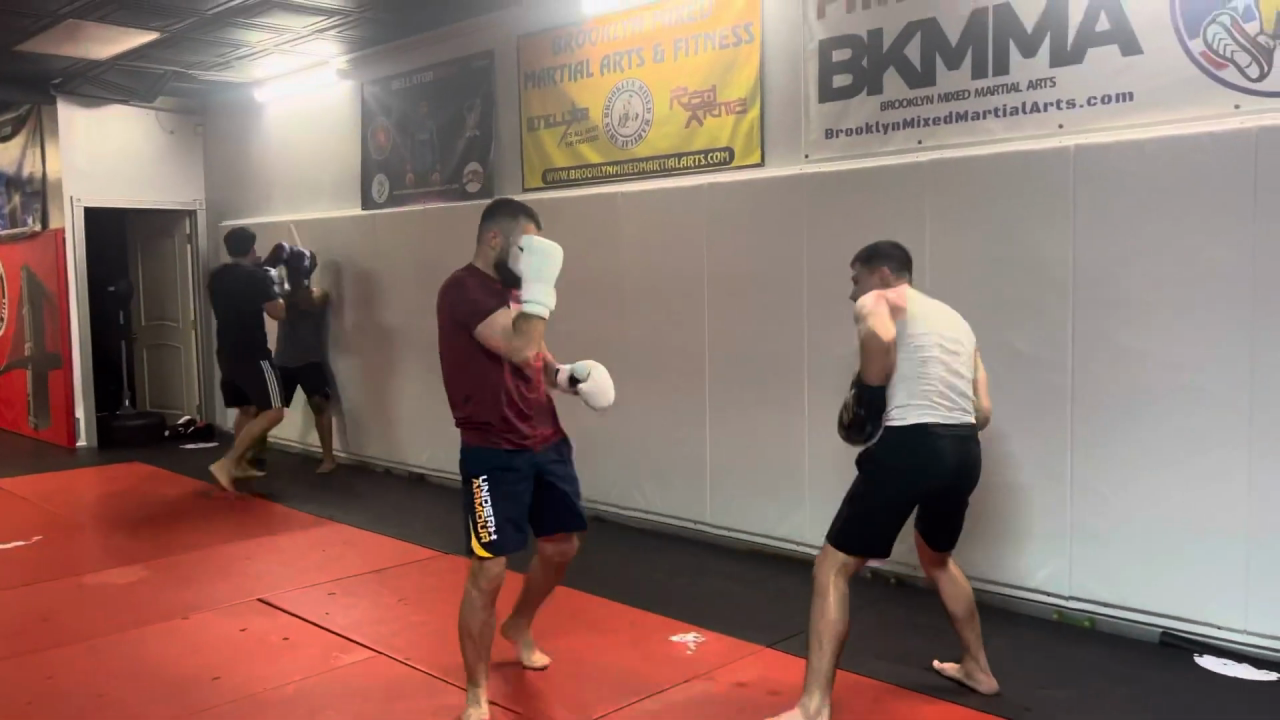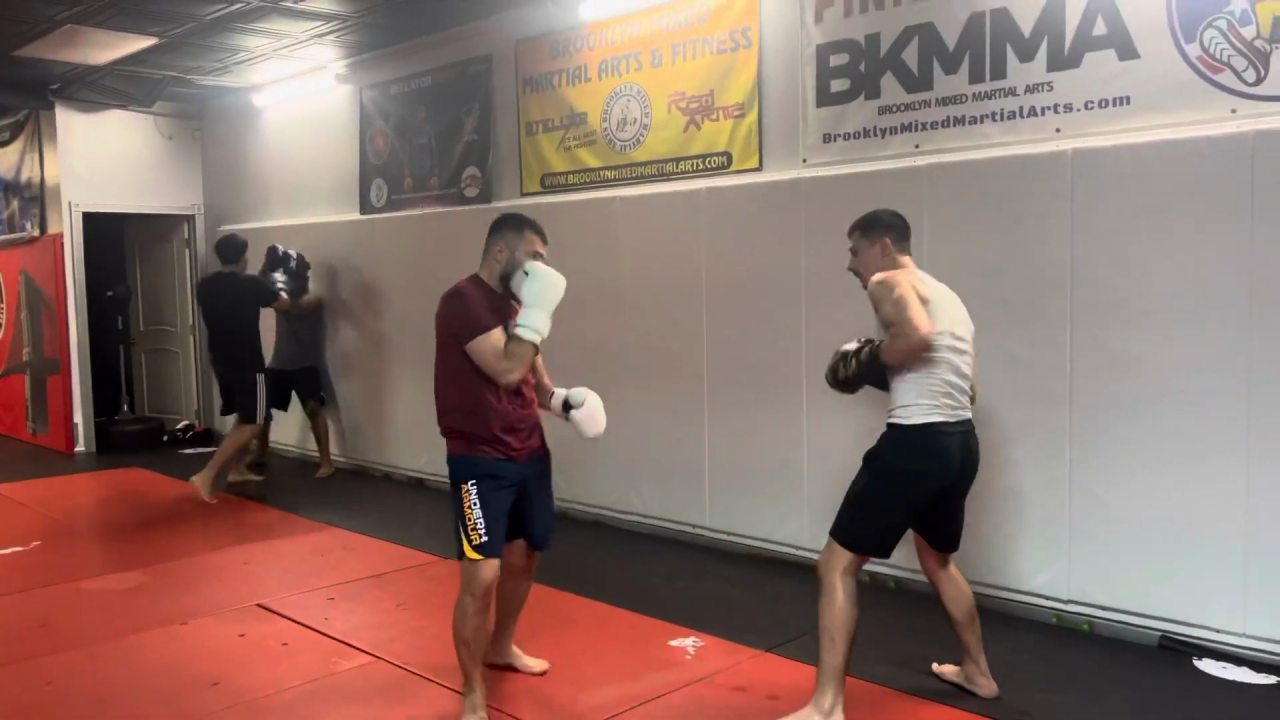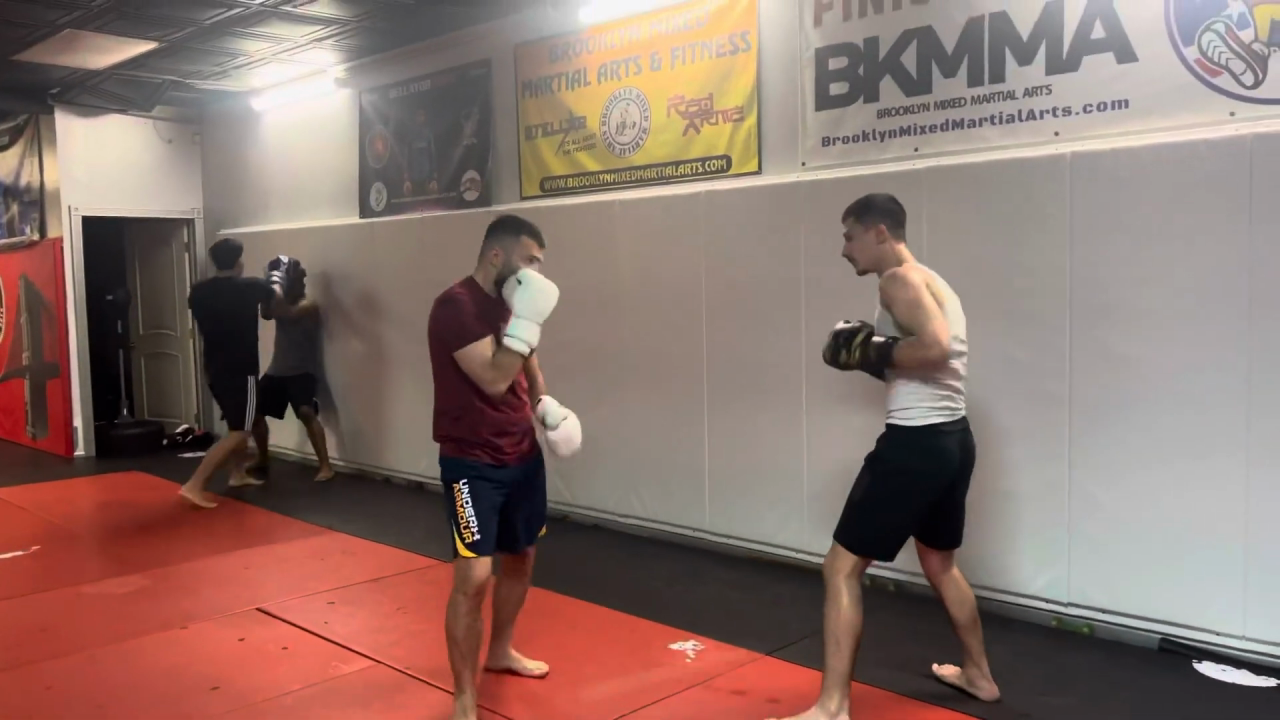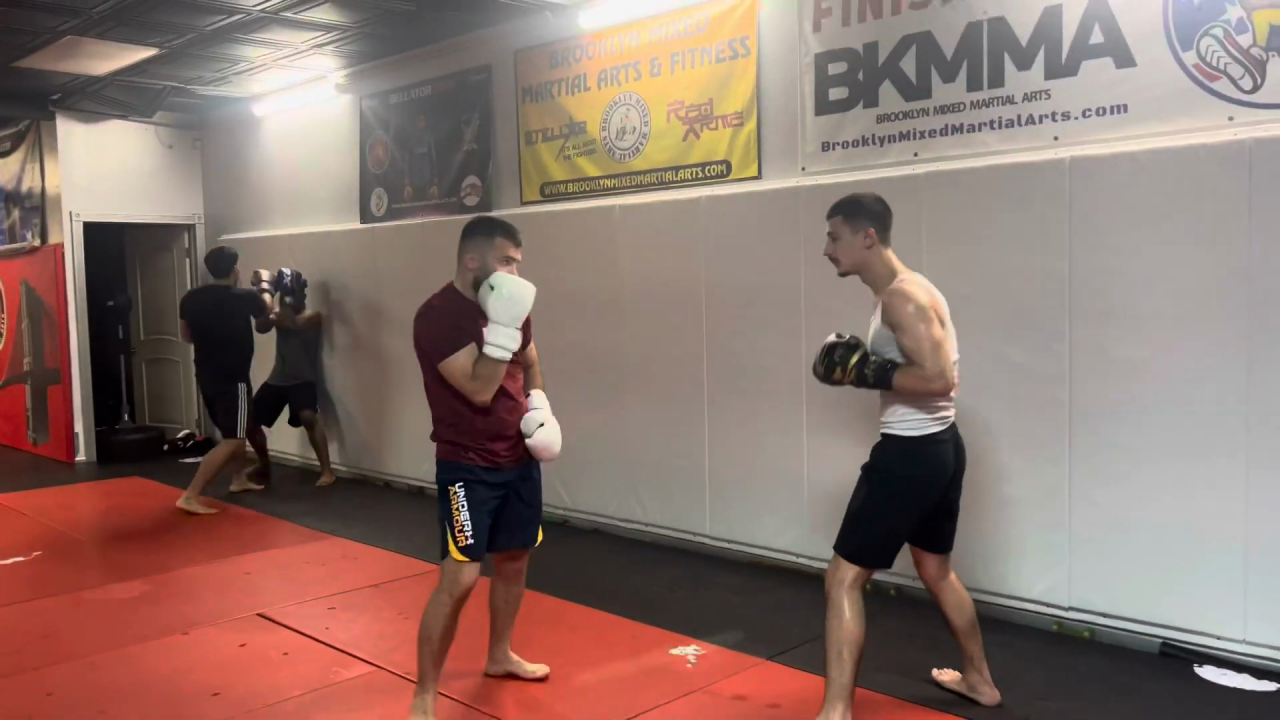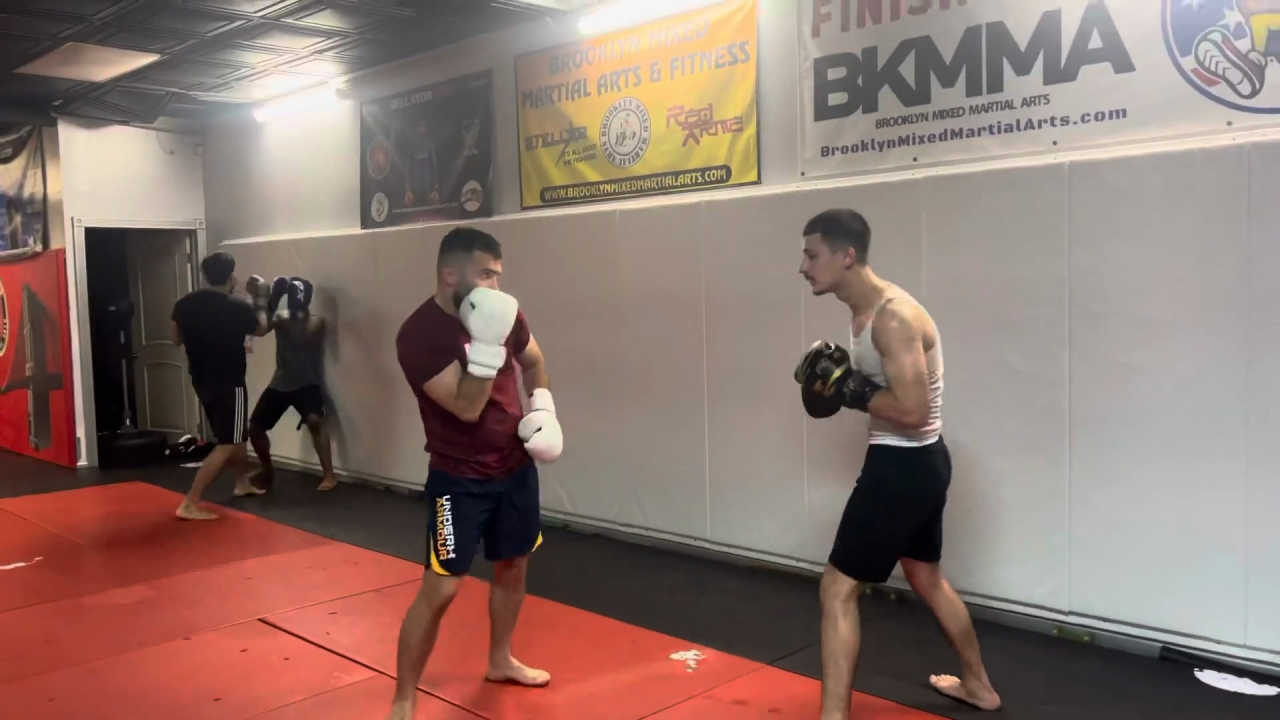
dt=0.1s
person 1, frame 1
left shoulder: (877, 303)
right shoulder: (955, 320)
left elbow: (880, 339)
right elbow: (982, 413)
left wrist: (867, 398)
left hip: (910, 448)
right hip: (961, 450)
left knee: (833, 569)
right knee: (937, 560)
right ankle: (977, 669)
person 1, frame 2
left shoulder: (889, 284)
right shoulder: (948, 299)
left elbow: (916, 335)
left wrist: (869, 363)
left hip: (914, 445)
right hip: (960, 443)
left knee: (837, 563)
right knee: (938, 559)
right ankle: (977, 671)
person 1, frame 3
left shoulder: (903, 279)
right shoulder: (934, 285)
left elbow: (936, 349)
left wrist: (875, 352)
right wrist: (871, 352)
left hip: (914, 446)
right hip: (952, 439)
left knee: (841, 567)
right knee: (939, 564)
right ankle: (979, 676)
person 1, frame 4
left shoulder: (902, 296)
right shoulder: (898, 291)
left elbow: (938, 381)
left wrist: (869, 371)
right wrist: (862, 365)
left hip: (911, 454)
right hip: (940, 447)
left knee: (844, 578)
right knee: (935, 569)
person 1, frame 5
left shoulder: (895, 316)
right shoulder: (867, 309)
left elbow: (911, 411)
left wrist: (848, 390)
right wrist: (840, 381)
left hip: (903, 467)
right hip: (920, 464)
left knee: (838, 590)
right knee: (926, 577)
person 2, frame 1
left shoulder: (515, 287)
right shoulder: (464, 290)
right elbow: (520, 349)
left wrist: (572, 376)
right wrist: (539, 286)
left hip: (546, 442)
right hip: (494, 454)
left knee: (562, 548)
right knee: (488, 573)
left ankle: (518, 633)
person 2, frame 2
left shoulder: (516, 303)
right shoulder: (464, 302)
right elbow: (507, 371)
left wrist: (568, 400)
right wrist: (536, 311)
left hip: (530, 453)
right hip: (481, 461)
left knee: (523, 557)
right knee: (482, 578)
left ankle: (501, 646)
person 2, frame 3
left shoulder: (520, 304)
right shoulder: (455, 308)
right elbow: (495, 381)
left wrist: (552, 410)
right wrist: (525, 320)
left hip: (525, 457)
right hip: (474, 463)
left knee: (518, 560)
right knee: (474, 577)
left ankle: (501, 650)
person 2, frame 4
left shoulder: (505, 307)
right shoulder: (438, 317)
left elbow: (530, 365)
right elbow: (479, 389)
left wrist: (539, 409)
right wrist: (503, 325)
left hip: (518, 458)
right hip: (468, 466)
left knee: (515, 560)
right knee: (459, 580)
left ankle: (501, 654)
person 2, frame 5
left shoulder: (502, 312)
right shoulder: (418, 335)
left elbow: (533, 362)
right elbow: (467, 408)
left wrist: (542, 408)
right wrist: (486, 342)
left hip: (516, 466)
right hip: (460, 478)
left knee: (511, 568)
right knee: (439, 591)
left ankle: (501, 660)
person 3, frame 1
left shoulder: (216, 276)
right shoulder: (255, 276)
right elbow: (278, 313)
right wrist: (275, 284)
left hip: (227, 354)
right hip: (252, 355)
left knee: (247, 408)
right knee: (273, 412)
left ankle: (238, 464)
right ankle: (227, 463)
person 3, frame 2
left shoulder: (205, 286)
right shoulder: (252, 284)
right elbow: (285, 304)
right wrist: (277, 285)
left hip: (221, 362)
right hip: (247, 364)
left knee: (245, 417)
right knee: (250, 426)
left ankle: (237, 469)
right ankle: (206, 476)
person 3, frame 3
left shoulder: (199, 291)
right shoulder: (250, 287)
right elbow: (277, 294)
right wrist: (276, 278)
left hip: (214, 369)
right hip: (242, 371)
left knee: (240, 422)
right knee: (238, 432)
left ankle: (239, 474)
right ankle: (194, 486)
person 3, frame 4
left shoulder: (191, 299)
right shoulder: (243, 298)
left elbow: (188, 336)
right elbow: (266, 306)
right wrist: (264, 282)
left hip: (206, 376)
right hip: (233, 378)
left knee: (237, 430)
right knee: (233, 440)
left ankle: (240, 479)
right ankle: (191, 496)
person 3, frame 5
left shoulder: (185, 304)
right shoulder: (237, 308)
left elbow: (177, 339)
right elbow: (261, 328)
right wrist: (259, 298)
left hip: (202, 381)
right hip: (227, 384)
left knee: (237, 433)
right knee: (228, 444)
left ankle: (242, 483)
right ankle: (189, 504)
person 4, frame 1
left shoulder: (319, 294)
right shoulder: (285, 292)
left elbow: (305, 304)
left wrist: (302, 278)
left hip: (311, 360)
right hip: (283, 360)
left knee: (318, 403)
left ankle: (329, 457)
person 4, frame 2
left shoulder: (313, 300)
left elbow: (294, 307)
left wrist: (290, 280)
left hip: (306, 364)
right hip: (279, 364)
left knee: (313, 408)
left ankle: (326, 462)
right ankle: (261, 454)
person 4, frame 3
left shoulder: (309, 306)
right shoulder: (280, 304)
left elbow: (286, 312)
left wrist: (283, 283)
left hip: (303, 371)
right hip: (277, 370)
left knee: (307, 413)
left ankle: (325, 466)
right ankle: (262, 459)
person 4, frame 4
left shoulder: (312, 316)
right shoulder: (280, 314)
left elbow: (290, 323)
right elbow: (263, 325)
left wrist: (287, 295)
left hip: (303, 380)
right hip: (277, 379)
left knee: (309, 418)
right knee: (250, 420)
left ankle: (327, 471)
right ankle: (264, 466)
person 4, frame 5
left shoulder: (315, 321)
right shoulder: (280, 319)
left elbow: (301, 336)
left wrist: (299, 309)
right wrist: (272, 301)
left hip: (307, 384)
right hip: (280, 383)
left knee: (315, 421)
right knee: (255, 427)
left ankle: (329, 476)
right ankle: (266, 470)
